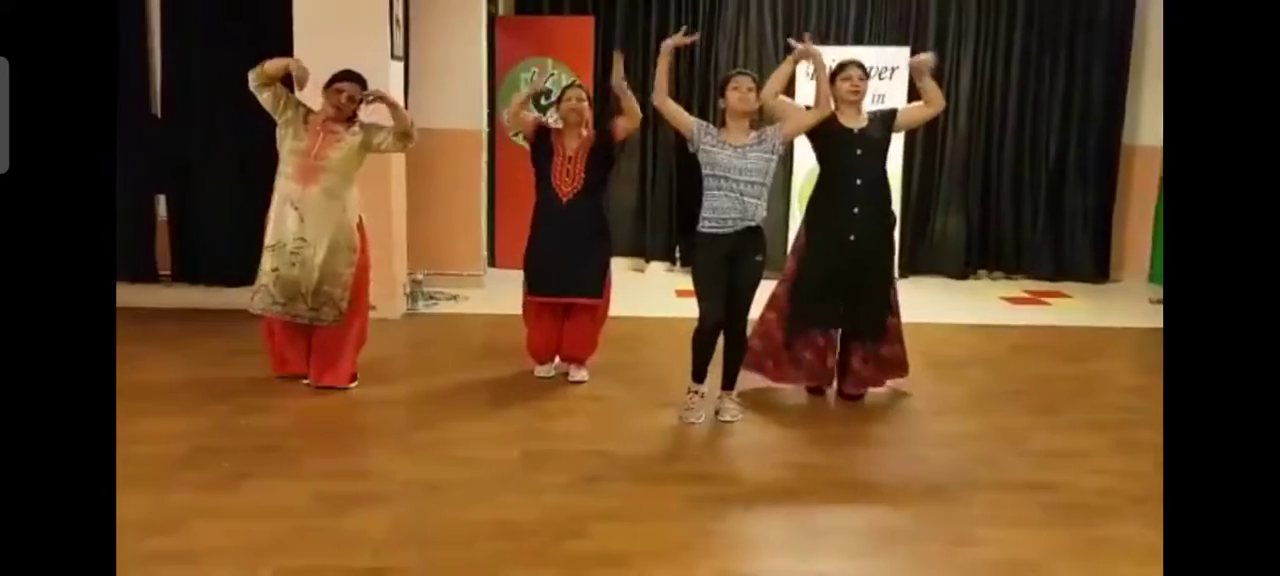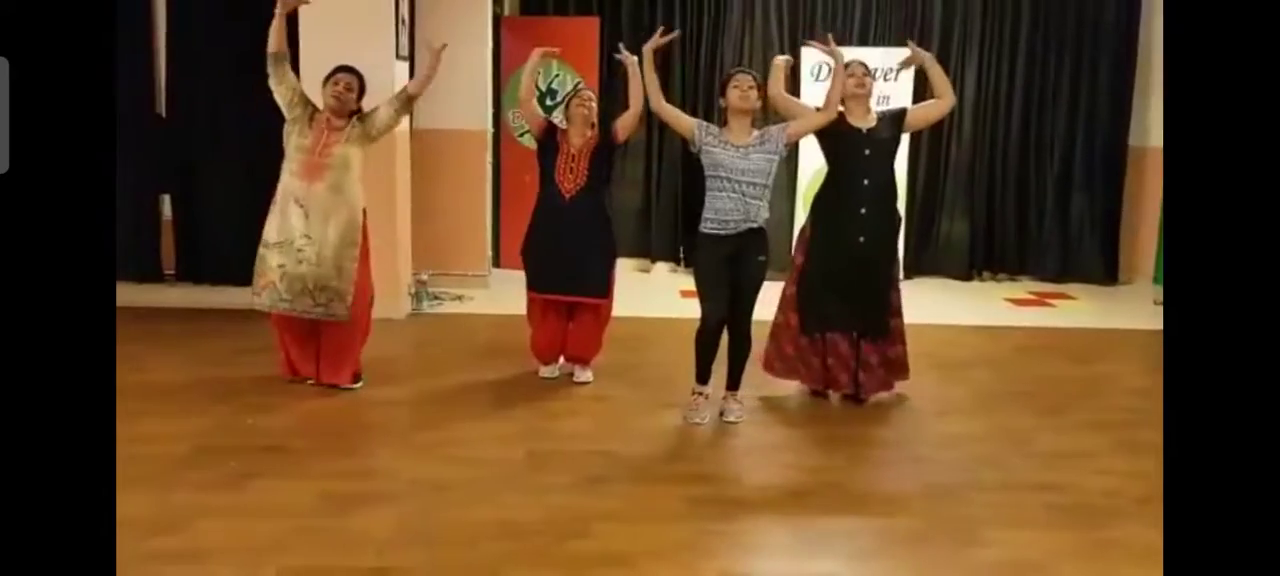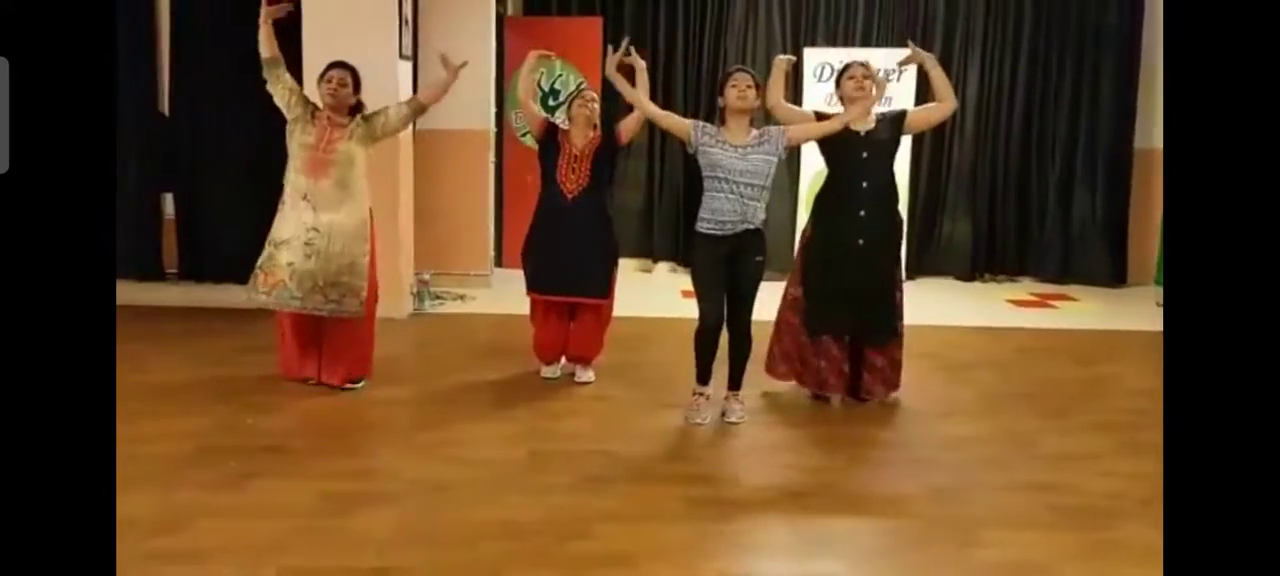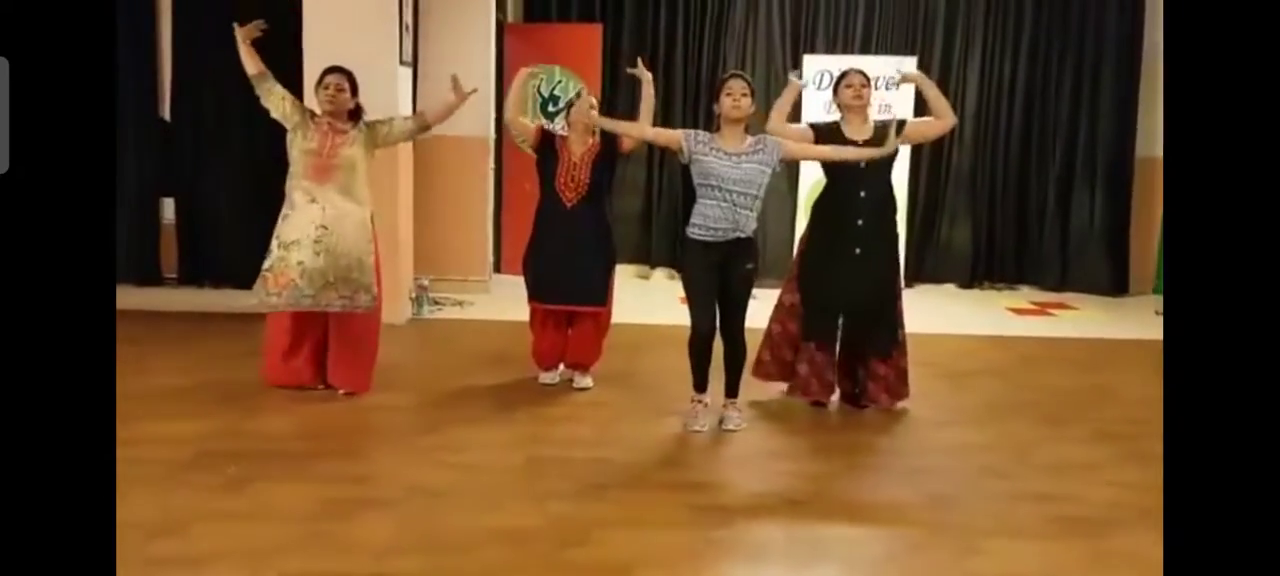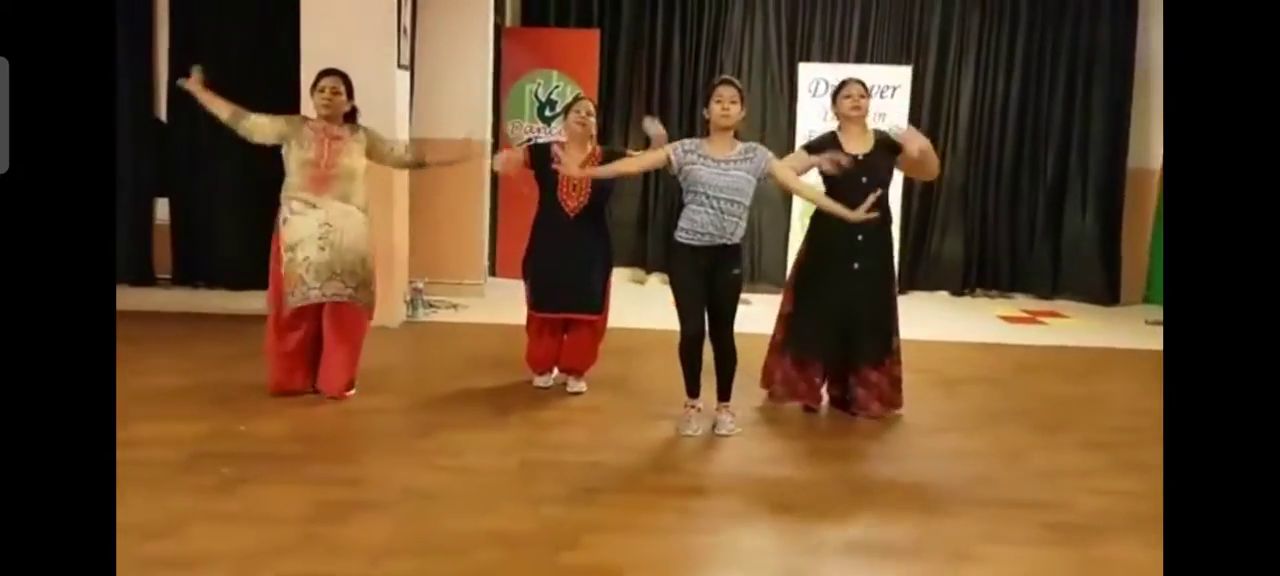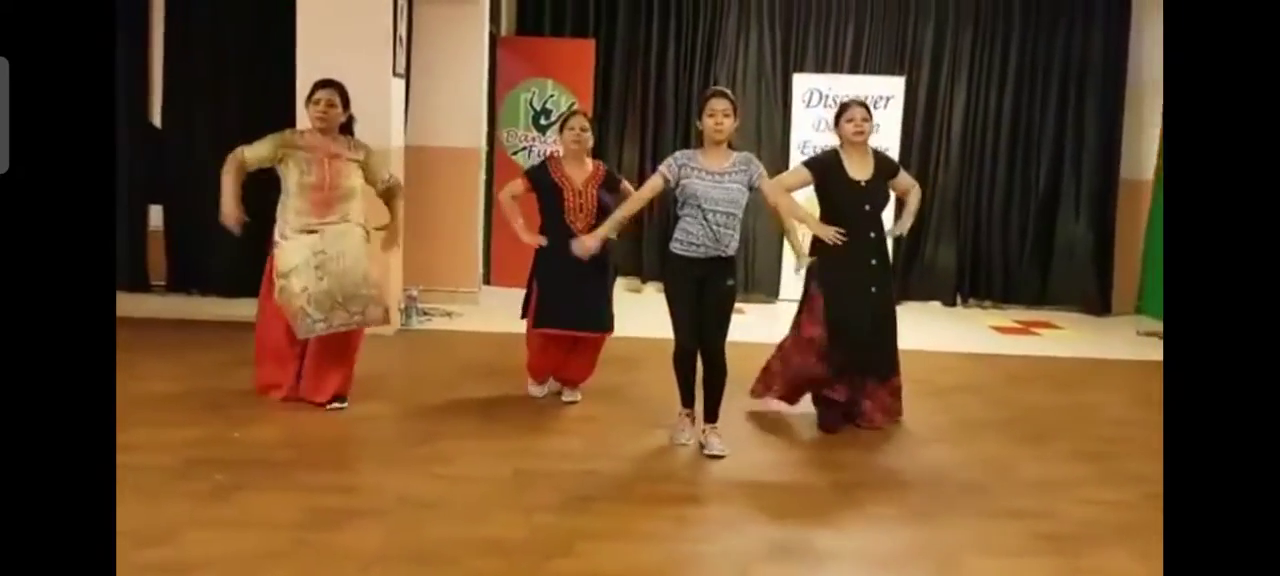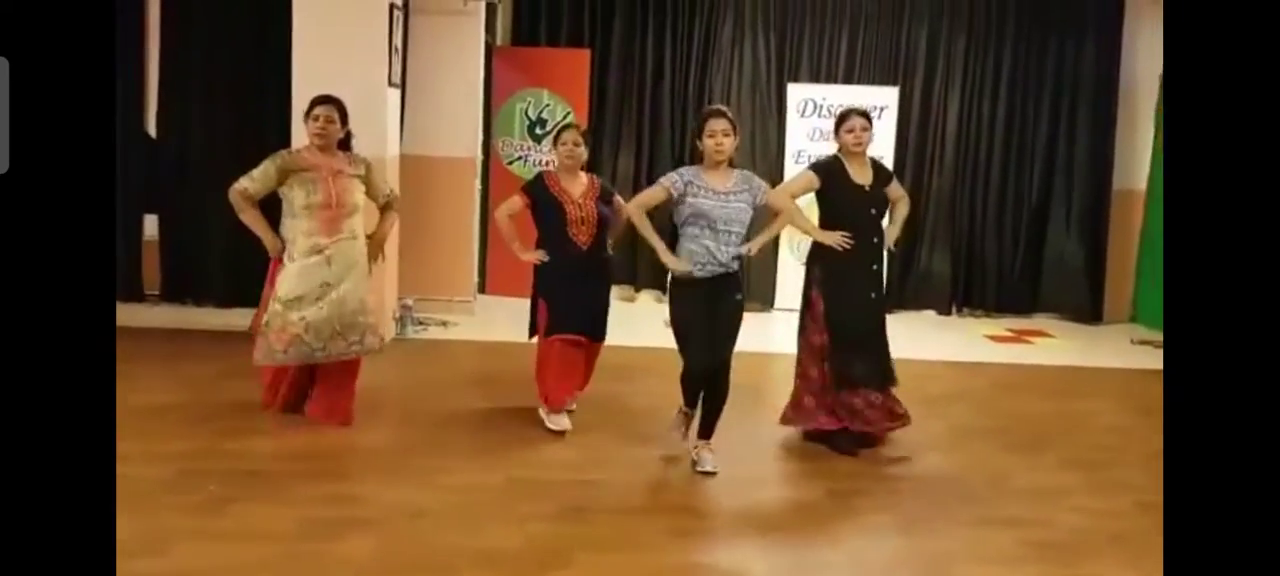
dt=0.3s
person 1, frame 1
left shoulder: (771, 138)
right shoulder: (703, 135)
left elbow: (821, 111)
right elbow: (661, 100)
left wrist: (816, 63)
right wrist: (665, 53)
left hip: (749, 241)
right hip: (710, 240)
left knee: (737, 321)
right knee: (711, 318)
left ankle: (728, 393)
right ankle: (696, 390)
person 1, frame 2
left shoulder: (774, 138)
right shoulder: (705, 135)
left elbow: (827, 114)
right elbow: (658, 105)
left wrist: (837, 65)
right wrist: (648, 57)
left hip: (752, 242)
right hip: (712, 240)
left knee: (740, 321)
right knee: (713, 318)
left ankle: (733, 394)
right ankle: (700, 391)
person 1, frame 3
left shoulder: (773, 139)
right shoulder: (703, 135)
left elbow: (831, 125)
right elbow: (650, 110)
right wrist: (615, 76)
left hip: (749, 241)
right hip: (709, 239)
left knee: (739, 321)
right knee: (711, 319)
left ankle: (734, 394)
right ankle: (701, 392)
person 1, frame 4
left shoulder: (767, 147)
right shoulder: (697, 142)
left elbow: (823, 152)
right elbow: (645, 133)
left wrist: (876, 153)
right wrist: (596, 121)
left hip: (740, 249)
right hip: (700, 246)
left knee: (733, 328)
right knee: (702, 326)
left ankle: (732, 402)
right ankle: (699, 399)
person 1, frame 5
left shoulder: (755, 155)
right shoulder: (687, 150)
left elbow: (798, 185)
right elbow: (637, 163)
left wrist: (847, 213)
right wrist: (584, 172)
left hip: (727, 254)
right hip: (687, 251)
left knee: (722, 333)
right knee: (692, 332)
left ankle: (725, 406)
right ankle: (692, 404)
person 1, frame 6
left shoulder: (747, 165)
right shoulder: (681, 162)
left elbow: (780, 201)
right elbow: (640, 198)
left wrist: (816, 229)
right wrist: (601, 232)
left hip: (722, 266)
right hip: (681, 262)
left knee: (713, 347)
right knee: (685, 343)
left ankle: (711, 426)
right ankle: (686, 414)
person 1, frame 7
left shoulder: (748, 183)
right shoulder: (685, 178)
right elbow: (635, 207)
left wrist: (757, 242)
right wrist: (664, 252)
left hip: (728, 285)
right hip: (689, 283)
left knee: (719, 366)
right knee: (696, 364)
left ankle: (703, 443)
right ankle: (686, 411)
person 2, frame 1
left shoulder: (360, 134)
right shoulder: (292, 117)
left elbow: (404, 138)
right elbow: (257, 81)
left wrist: (390, 103)
right wrist: (290, 64)
left hip: (336, 229)
right hip: (289, 225)
left knee: (335, 300)
right knee: (288, 295)
left ankle: (336, 371)
right ankle: (299, 366)
person 2, frame 2
left shoulder: (362, 129)
right shoulder: (298, 115)
left elbow: (404, 100)
right elbow: (277, 67)
left wrist: (432, 62)
left hip: (339, 226)
right hip: (291, 222)
left knee: (342, 299)
right knee: (290, 296)
left ankle: (342, 370)
right ankle: (305, 367)
person 2, frame 3
left shoulder: (366, 127)
right shoulder: (299, 114)
left elbow: (413, 107)
right elbow: (273, 71)
left wrist: (449, 78)
left hip: (346, 223)
right hip: (298, 221)
left knee: (346, 297)
right knee: (297, 296)
left ankle: (345, 370)
right ankle: (305, 367)
person 2, frame 4
left shoulder: (367, 132)
right shoulder: (298, 121)
left elbow: (416, 125)
right elbow: (264, 84)
left wrist: (456, 103)
right wrist: (243, 42)
left hip: (349, 228)
right hip: (300, 227)
left knee: (349, 304)
right knee: (299, 303)
left ankle: (346, 376)
right ankle: (304, 372)
person 2, frame 5
left shoulder: (362, 137)
right shoulder: (292, 128)
left elbow: (405, 156)
right elbow: (242, 120)
left wrist: (449, 158)
right wrist: (198, 90)
left hip: (347, 232)
right hip: (299, 231)
left knee: (343, 308)
right knee: (297, 307)
left ankle: (338, 379)
right ankle: (298, 378)
person 2, frame 6
left shoulder: (359, 152)
right shoulder: (287, 143)
left elbow: (391, 187)
right elbow: (238, 159)
left wrist: (395, 222)
right wrist: (230, 201)
left hip: (344, 248)
right hip: (295, 246)
left knee: (339, 317)
right knee: (290, 319)
left ankle: (330, 389)
right ankle: (287, 386)
person 2, frame 7
left shoulder: (360, 167)
right shoulder: (285, 163)
left elbow: (390, 202)
right elbow: (240, 193)
left wrist: (380, 236)
right wrist: (268, 237)
left hip: (347, 267)
right hip: (298, 264)
left knee: (341, 338)
right knee: (292, 335)
left ankle: (329, 409)
right ankle: (288, 399)
person 3, frame 1
left shoulder: (883, 122)
right shoulder: (819, 122)
left elbow: (935, 106)
right elbow: (769, 99)
left wrist: (922, 74)
left hip: (873, 230)
right hip: (826, 226)
left knee: (867, 305)
right knee: (815, 300)
left ankle: (855, 378)
right ankle: (815, 372)
person 3, frame 2
left shoulder: (893, 122)
right shoulder: (826, 123)
left elbow: (946, 101)
right elbow: (777, 98)
left wrist: (926, 61)
right wrist: (780, 66)
left hip: (878, 230)
right hip: (831, 227)
left knee: (872, 306)
right knee: (826, 304)
left ankle: (863, 381)
right ankle: (821, 376)
person 3, frame 3
left shoulder: (893, 123)
right shoulder: (825, 123)
left elbow: (947, 105)
right elbow: (775, 106)
left wrist: (928, 62)
right wrist: (779, 67)
left hip: (879, 231)
right hip: (832, 228)
left knee: (874, 307)
right knee: (826, 305)
left ankle: (863, 380)
right ankle: (822, 380)
person 3, frame 4
left shoulder: (890, 130)
right shoulder: (824, 133)
left elbow: (946, 120)
right elbow: (774, 130)
left wrist: (922, 81)
right wrist: (792, 91)
left hip: (877, 237)
right hip: (830, 234)
left knee: (871, 312)
right knee: (822, 309)
left ankle: (856, 385)
right ankle: (817, 384)
person 3, frame 5
left shoulder: (887, 143)
right shoulder: (823, 145)
left elbow: (929, 173)
left wrist: (923, 147)
right wrist: (815, 161)
left hip: (873, 247)
right hip: (830, 244)
left knee: (866, 322)
right knee: (818, 317)
left ankle: (848, 392)
right ankle: (807, 389)
person 3, frame 6
left shoulder: (883, 164)
right shoulder: (825, 164)
left elbow: (912, 188)
right elbow: (775, 187)
left wrist: (906, 219)
left hip: (874, 263)
right hip: (834, 263)
left knee: (873, 338)
right knee: (836, 336)
left ankle: (858, 405)
right ankle: (830, 403)
person 3, frame 7
left shoulder: (879, 171)
right shoulder: (826, 170)
left elbow: (902, 200)
right elbow: (779, 196)
left wrist: (892, 233)
right wrist: (817, 233)
left hip: (870, 272)
right hip: (834, 270)
left knee: (865, 345)
right knee: (839, 346)
left ankle: (862, 421)
right ankle: (832, 425)
person 4, frame 1
left shoulder: (601, 141)
right shoulder: (543, 138)
left elbow: (634, 119)
right elbow: (512, 115)
left wrist: (620, 87)
right wrist: (532, 90)
left hip: (589, 238)
right hip: (548, 236)
left knee: (585, 300)
right knee: (545, 298)
left ankle: (577, 359)
right ankle: (544, 356)
person 4, frame 2
left shoulder: (605, 144)
right shoulder: (550, 139)
left elbow: (636, 109)
right elbow: (527, 100)
left wrist: (634, 64)
right wrist: (535, 60)
left hip: (591, 238)
right hip: (549, 237)
left knee: (589, 303)
right knee: (548, 302)
left ankle: (581, 361)
right ankle: (549, 358)
person 4, frame 3
left shoulder: (607, 144)
right shoulder: (550, 139)
left elbow: (641, 112)
right elbow: (525, 100)
left wrist: (640, 69)
right wrist: (532, 61)
left hip: (593, 238)
right hip: (551, 236)
left knee: (590, 303)
right knee: (549, 302)
left ankle: (582, 360)
right ankle: (550, 358)
person 4, frame 4
left shoulder: (607, 149)
right shoulder: (548, 144)
left elbow: (644, 128)
right elbow: (512, 119)
left wrist: (647, 85)
right wrist: (521, 79)
left hip: (592, 243)
right hip: (550, 241)
left knee: (590, 308)
right knee: (548, 306)
left ankle: (581, 366)
right ankle: (548, 363)
person 4, frame 5
left shoulder: (607, 157)
right shoulder: (544, 153)
right elbow: (502, 160)
left wrist: (659, 140)
right wrist: (506, 162)
left hip: (591, 249)
right hip: (550, 247)
left knee: (587, 314)
right knee: (545, 311)
left ankle: (575, 371)
right ankle: (542, 368)
person 4, frame 6
left shoulder: (604, 174)
right shoulder: (545, 171)
left elbow: (631, 195)
right elbow: (506, 194)
right wrist: (523, 231)
left hip: (595, 264)
right hip: (555, 262)
left knee: (590, 328)
right knee: (548, 326)
left ankle: (571, 381)
right ankle: (539, 376)
person 4, frame 7
left shoulder: (599, 187)
right shoulder: (541, 185)
left elbow: (622, 211)
right elbow: (502, 213)
left wrist: (606, 241)
right wrist: (521, 250)
left hip: (594, 277)
right hip: (555, 275)
left knee: (587, 342)
right knee: (558, 340)
left ankle: (567, 393)
right ankle: (553, 405)
